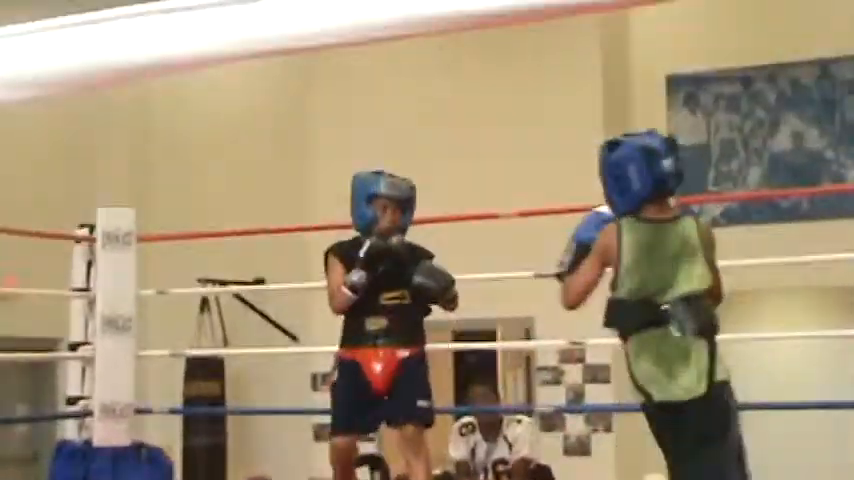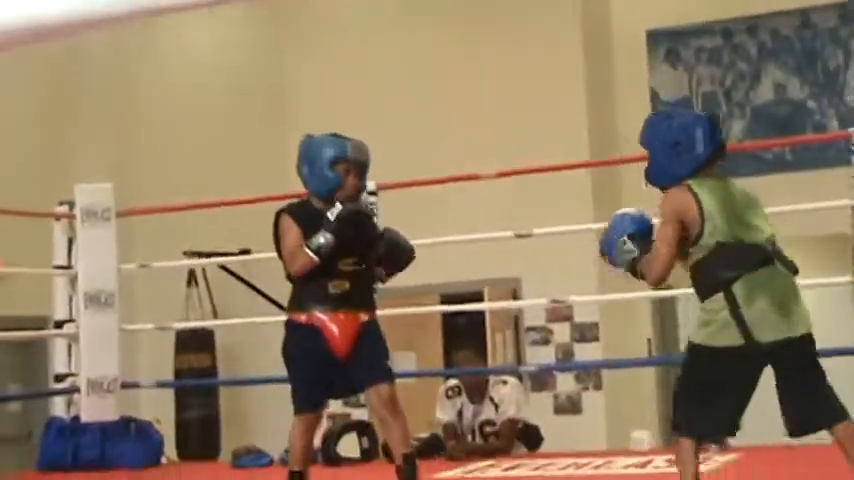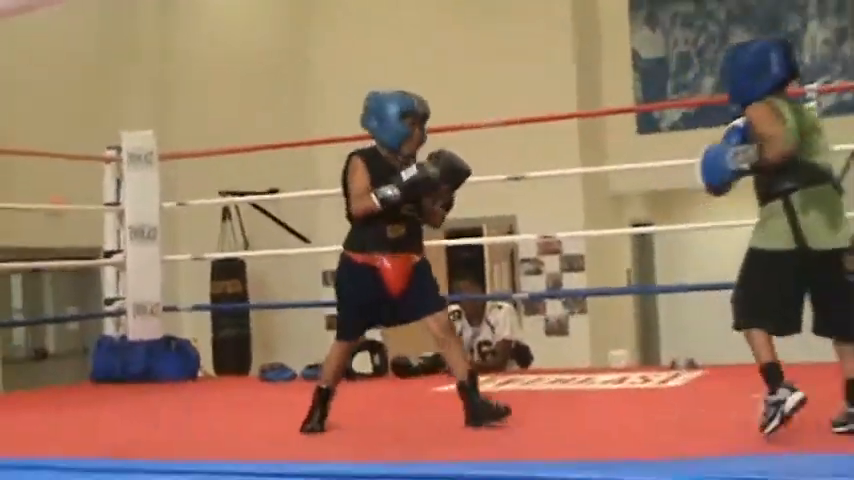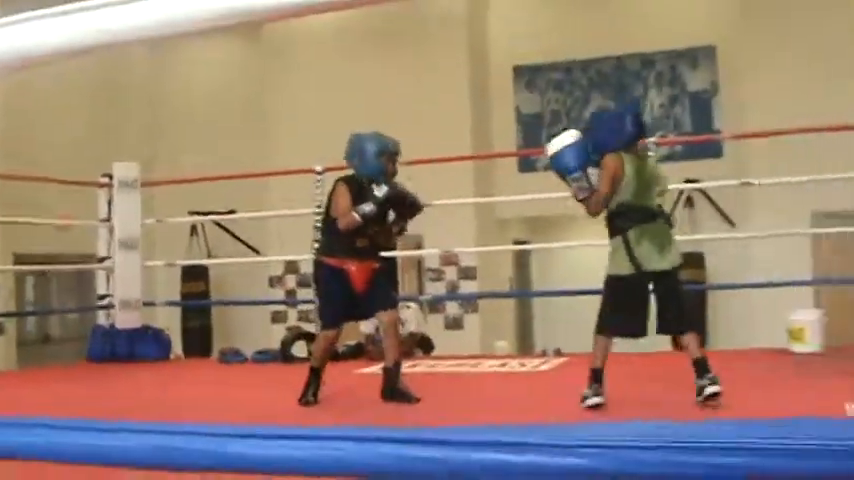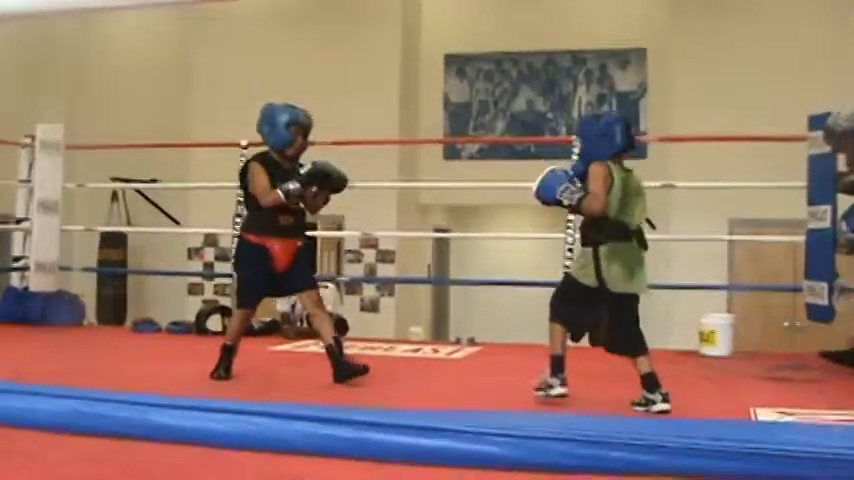
dt=0.4s
person 1, frame 1
left shoulder: (614, 237)
right shoulder: (698, 231)
left elbow: (571, 298)
right elbow: (715, 297)
left wrist: (572, 263)
left hip: (649, 365)
right hip: (697, 361)
person 1, frame 2
left shoulder: (677, 198)
right shoulder: (741, 193)
left elbow: (656, 273)
right elbow: (767, 251)
left wrist: (629, 253)
left hip: (733, 316)
right hip: (784, 306)
left knee: (689, 418)
right knee: (823, 408)
person 1, frame 3
left shoulder: (759, 111)
right shoulder: (806, 116)
left elbow: (779, 147)
left wrist: (744, 161)
left hip: (787, 221)
left knee: (751, 312)
left ankle: (778, 390)
person 1, frame 4
left shoulder: (612, 161)
right shoulder: (649, 164)
left elbow: (595, 207)
left wrist: (576, 179)
right wrist: (594, 171)
left hip: (631, 250)
right hip: (660, 247)
left knee: (610, 321)
right knee: (680, 318)
left ankle: (595, 386)
person 1, frame 5
left shoulder: (599, 169)
right shoulder: (634, 181)
left elbow: (596, 207)
left wrist: (569, 197)
right wrist: (577, 196)
left hip: (598, 262)
right hip: (629, 265)
left knee: (560, 310)
right knee: (629, 335)
left ankle: (556, 377)
right ankle: (656, 393)
person 2, frame 1
left shoulder: (415, 257)
right shoulder: (341, 254)
left elbow: (451, 304)
right elbow: (336, 303)
left wrist: (442, 289)
right wrist: (364, 265)
left hip: (406, 360)
right hip: (358, 361)
left knee: (411, 434)
right knee: (341, 445)
person 2, frame 2
left shoulder: (359, 220)
right shoulder: (293, 217)
left elbow: (377, 274)
right elbow: (296, 267)
left wrist: (391, 261)
right wrist: (331, 229)
left hip: (360, 325)
right hip: (311, 328)
left knee: (384, 397)
right knee: (308, 414)
person 2, frame 3
left shoulder: (413, 168)
right shoulder: (361, 162)
left elbow: (433, 219)
right elbow: (358, 206)
left wrist: (445, 190)
right wrist: (401, 186)
left hip: (409, 263)
right hip: (365, 265)
left knee: (441, 325)
right knee: (347, 340)
left ankle: (473, 402)
right ankle: (318, 409)
person 2, frame 4
left shoulder: (380, 194)
right shoulder: (345, 187)
left elbow: (384, 236)
right elbow: (344, 222)
left wrist: (400, 217)
right wrist: (375, 202)
left hip: (368, 268)
right hip: (335, 268)
left knee: (390, 319)
right knee: (330, 332)
left ankle: (392, 384)
right ankle: (312, 384)
person 2, frame 5
left shoulder: (297, 169)
right shoulder: (258, 165)
left elbow: (312, 207)
right elbow: (267, 199)
left wrist: (324, 189)
right wrist: (300, 180)
left hip: (292, 247)
right hip: (258, 247)
left knee: (313, 301)
right knee: (246, 309)
left ankle: (340, 363)
right ankle: (225, 361)
